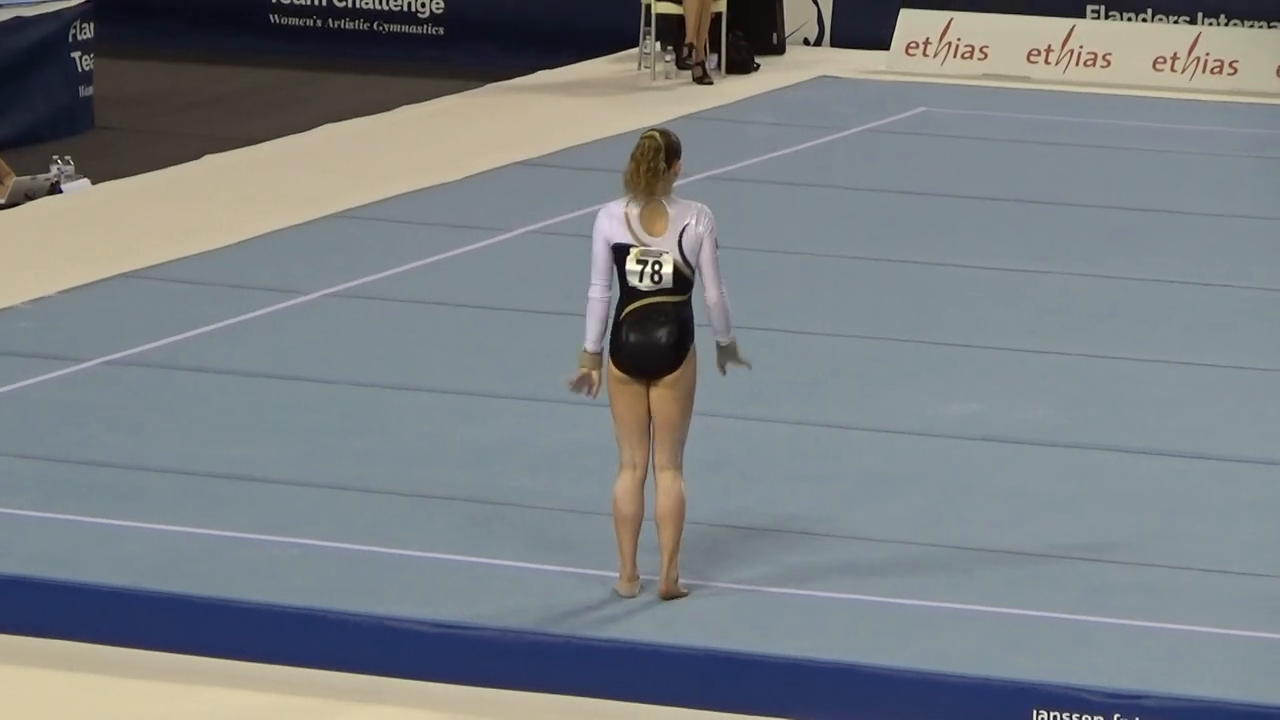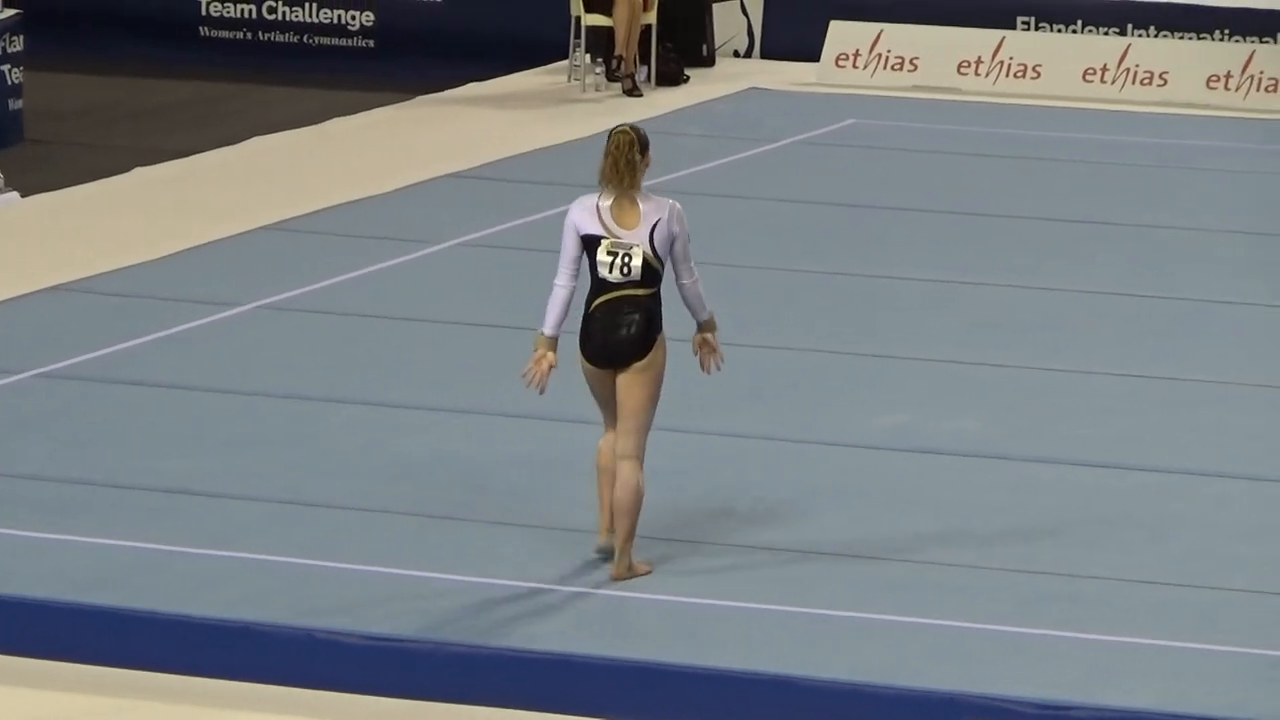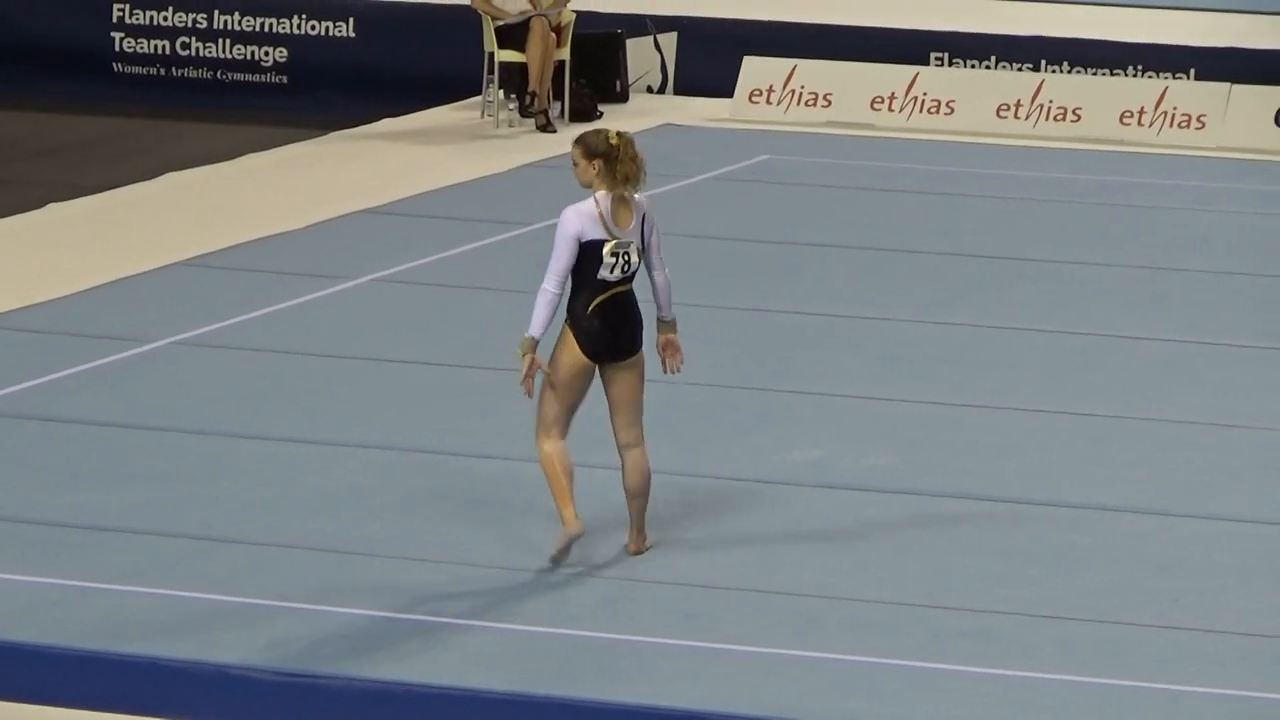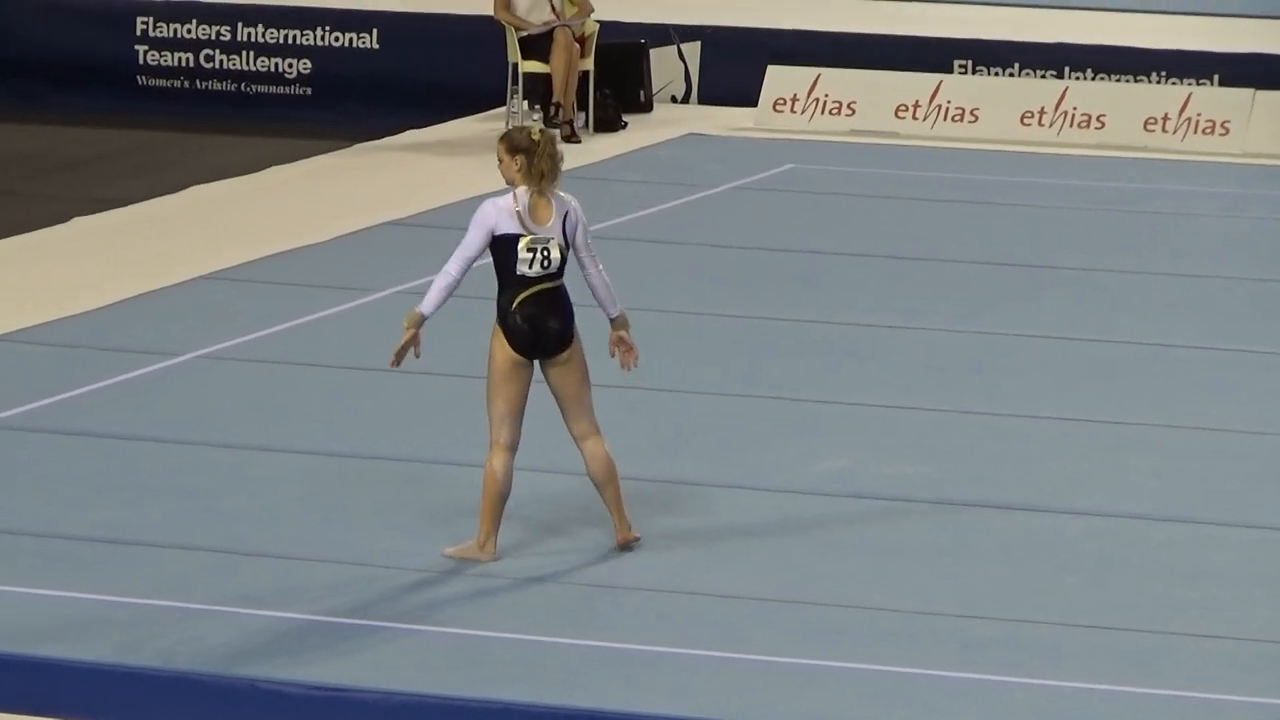
dt=1s
person 1, frame 1
left shoulder: (610, 217)
right shoulder: (698, 218)
left elbow: (598, 292)
right elbow: (713, 293)
left wrist: (590, 356)
right wrist: (725, 345)
left hip: (626, 345)
right hip: (673, 346)
left knee: (630, 466)
right knee: (669, 467)
left ankle: (628, 574)
right ankle: (669, 576)
person 1, frame 2
left shoulder: (581, 211)
right shoulder: (668, 213)
left elbow: (564, 281)
right elbow: (686, 278)
left wrist: (547, 341)
right wrist: (705, 326)
left hip: (596, 332)
right hip: (642, 335)
left knee: (611, 431)
right knee: (630, 452)
left ankle: (606, 527)
right ankle: (623, 559)
person 1, frame 3
left shoulder: (577, 216)
right shoulder: (641, 209)
left elbow: (553, 285)
right elbow: (658, 272)
left wrist: (530, 345)
right wrist: (667, 327)
left hip: (585, 329)
right hip: (627, 326)
left knee: (550, 433)
right knee: (631, 440)
left ankle: (569, 519)
right ankle: (637, 535)
person 1, frame 4
left shoulder: (495, 210)
right shoulder: (568, 206)
left elbow: (455, 269)
right elbow: (592, 269)
left wrist: (416, 321)
right wrist: (619, 323)
left hip: (516, 326)
right hip: (559, 323)
left knee: (503, 444)
right knee: (587, 432)
left ankle: (485, 542)
right ankle: (622, 527)
